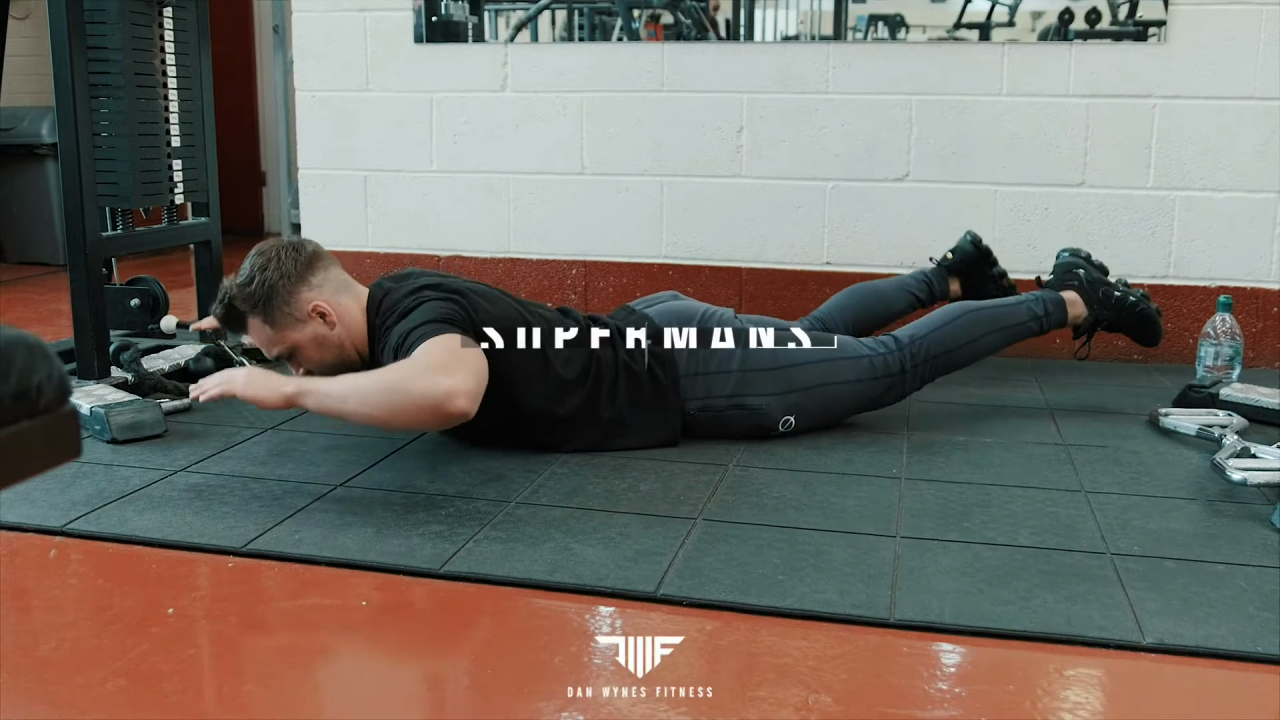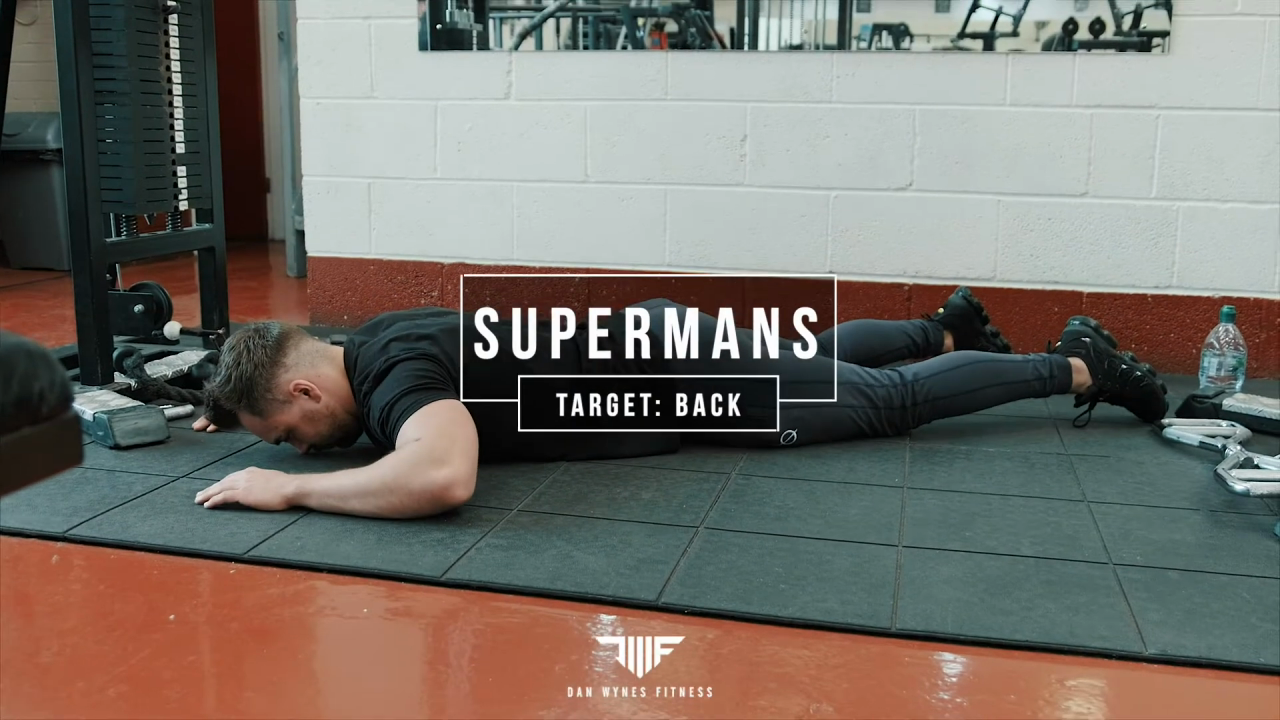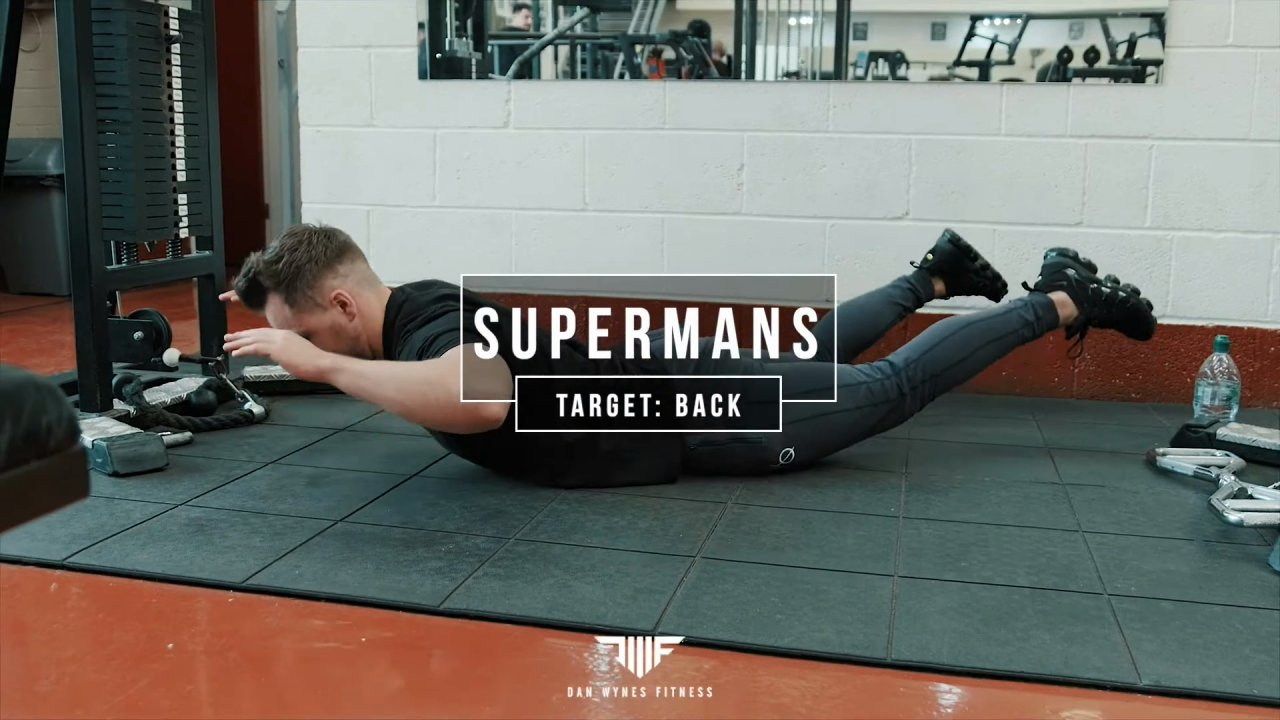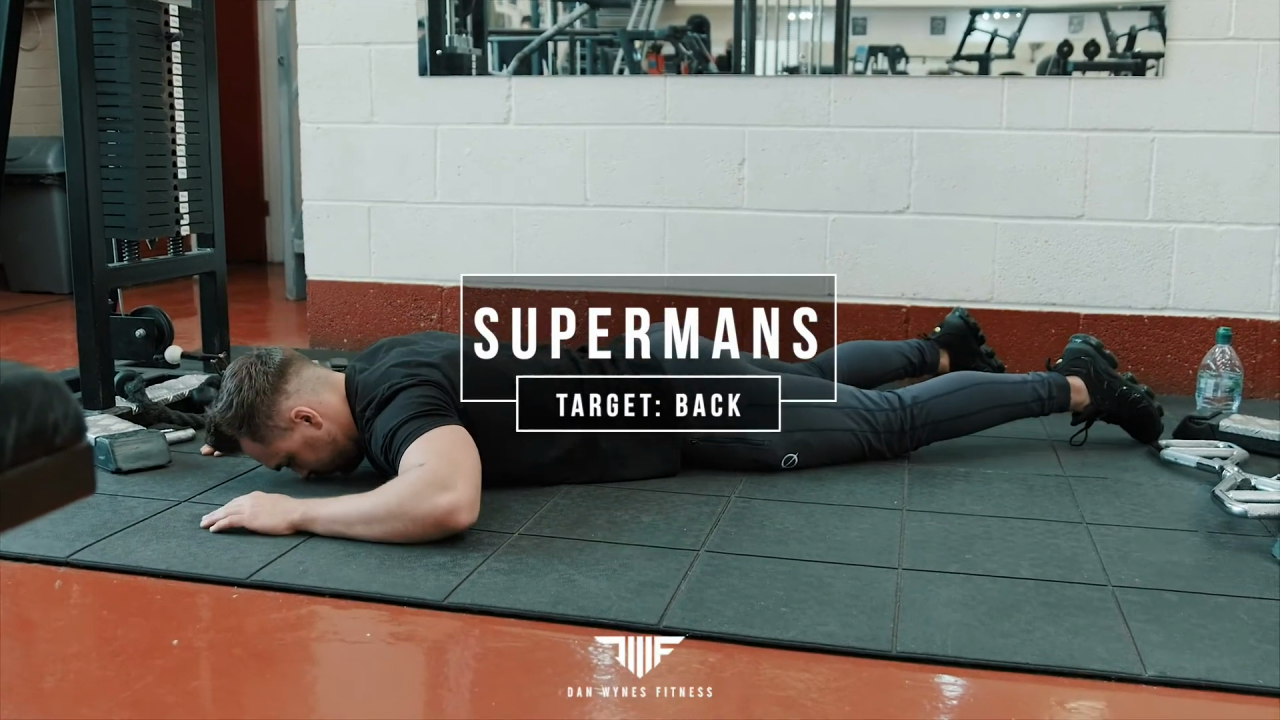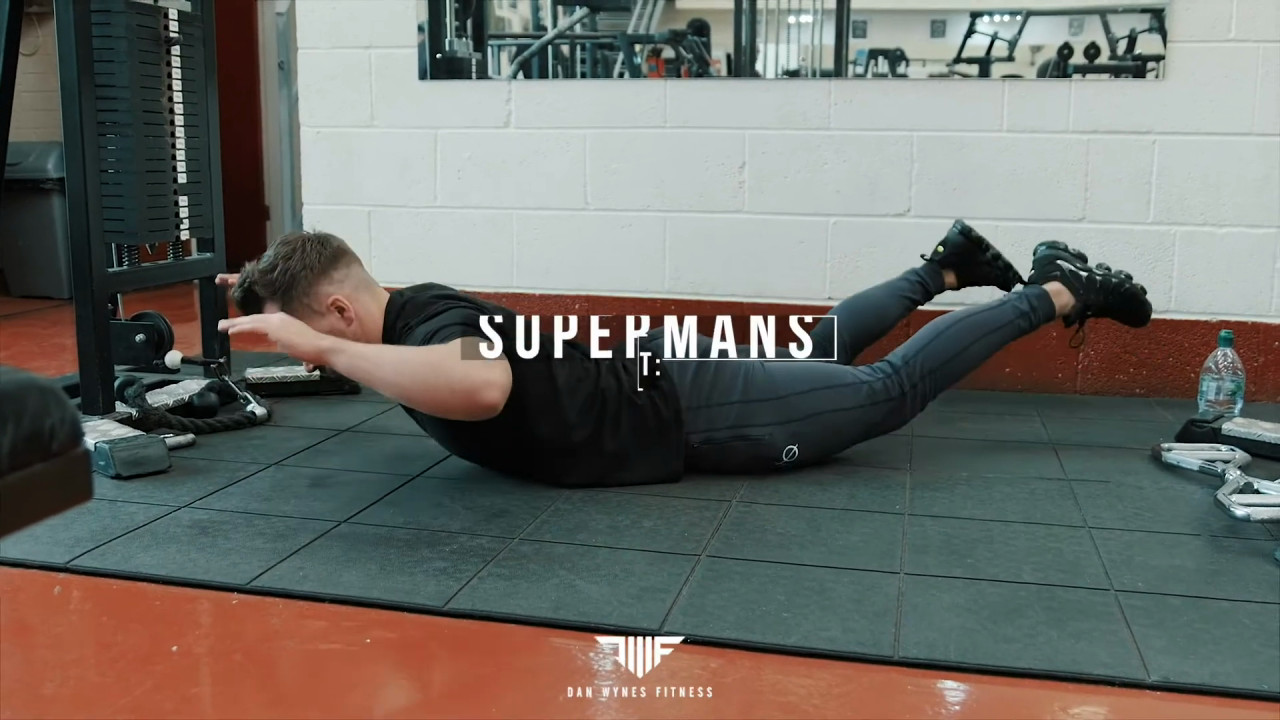
dt=1s
person 1, frame 1
left shoulder: (415, 314)
right shoulder: (388, 300)
left elbow: (448, 395)
left wrist: (285, 392)
right wrist: (249, 322)
left hip: (681, 377)
right hip: (648, 336)
left knee: (888, 365)
right knee: (815, 338)
left ankle: (1072, 300)
right ankle: (951, 275)
person 1, frame 2
left shoulder: (395, 378)
right shoulder: (367, 345)
left elbow: (442, 478)
left wrist: (289, 488)
right wrist: (242, 399)
left hip: (680, 381)
right hip: (647, 339)
left knee: (886, 401)
right knee: (813, 359)
left ankle: (1079, 366)
right ankle: (945, 331)
person 1, frame 3
left shoulder: (432, 327)
right shoulder: (406, 309)
left elbow: (481, 403)
left wrist: (318, 365)
right wrist: (282, 308)
left hip: (691, 418)
right hip: (652, 371)
left knee: (888, 390)
right knee: (811, 353)
left ankle: (1061, 300)
right ankle: (934, 274)
person 1, frame 4
left shoulder: (396, 403)
right shoulder: (371, 370)
left elbow: (445, 503)
left wrist: (293, 513)
right wrist: (250, 425)
right hip: (648, 370)
left knee: (885, 423)
right knee: (809, 381)
left ankle: (1077, 385)
right ankle: (942, 349)
person 1, frame 5
left shoulder: (428, 328)
right shoulder: (401, 309)
left elbow: (482, 388)
left wrist: (314, 345)
right wrist: (282, 299)
left hip: (679, 419)
right hip: (648, 376)
left knee: (885, 393)
right knee: (815, 355)
left ankle: (1057, 292)
right ankle: (948, 263)
